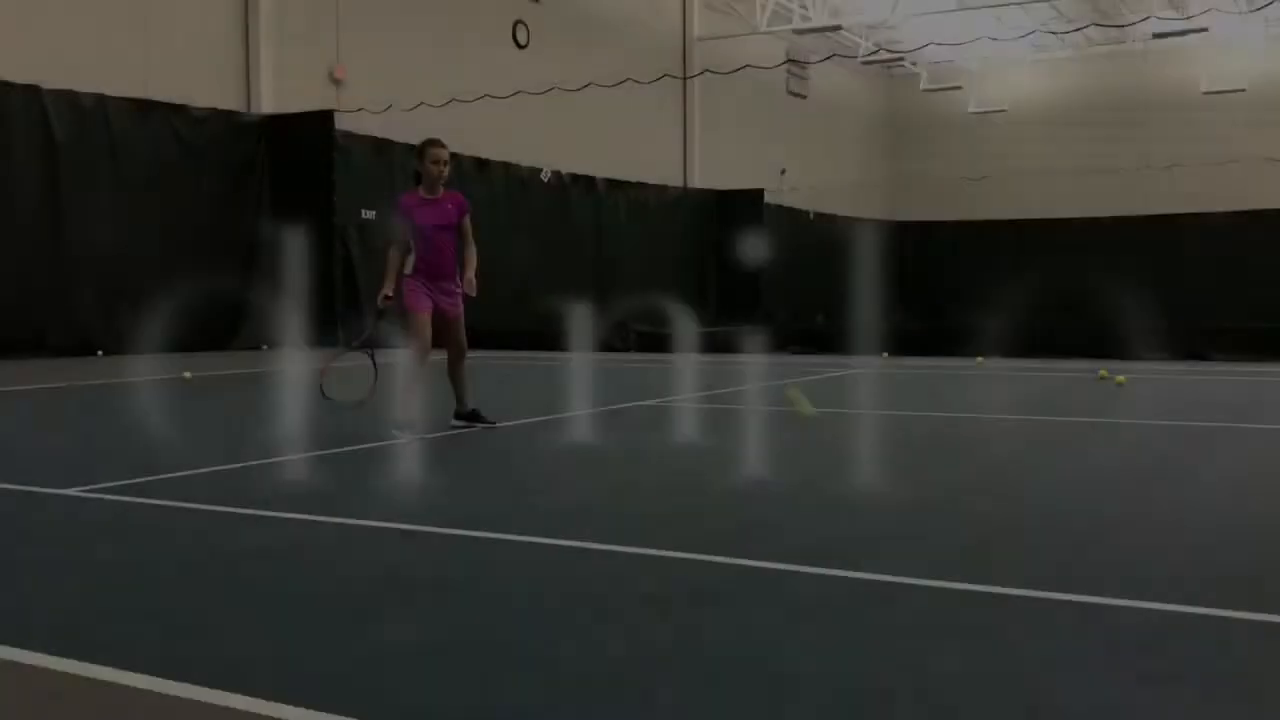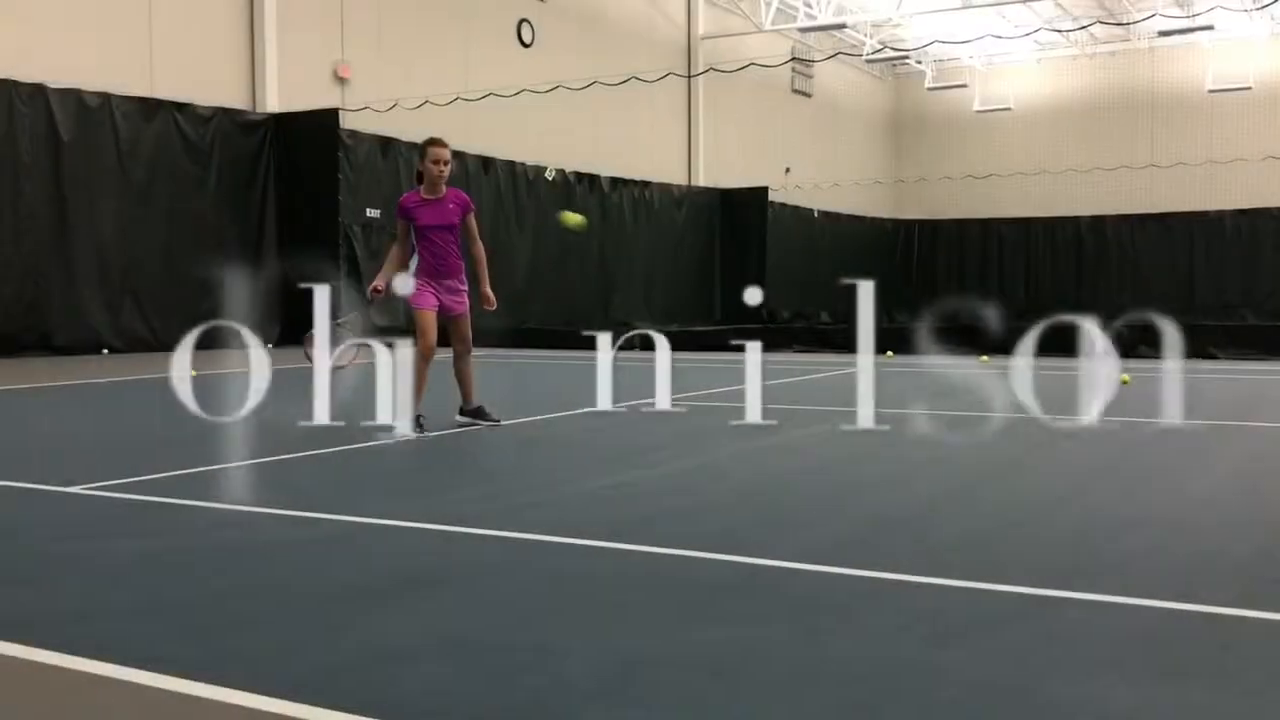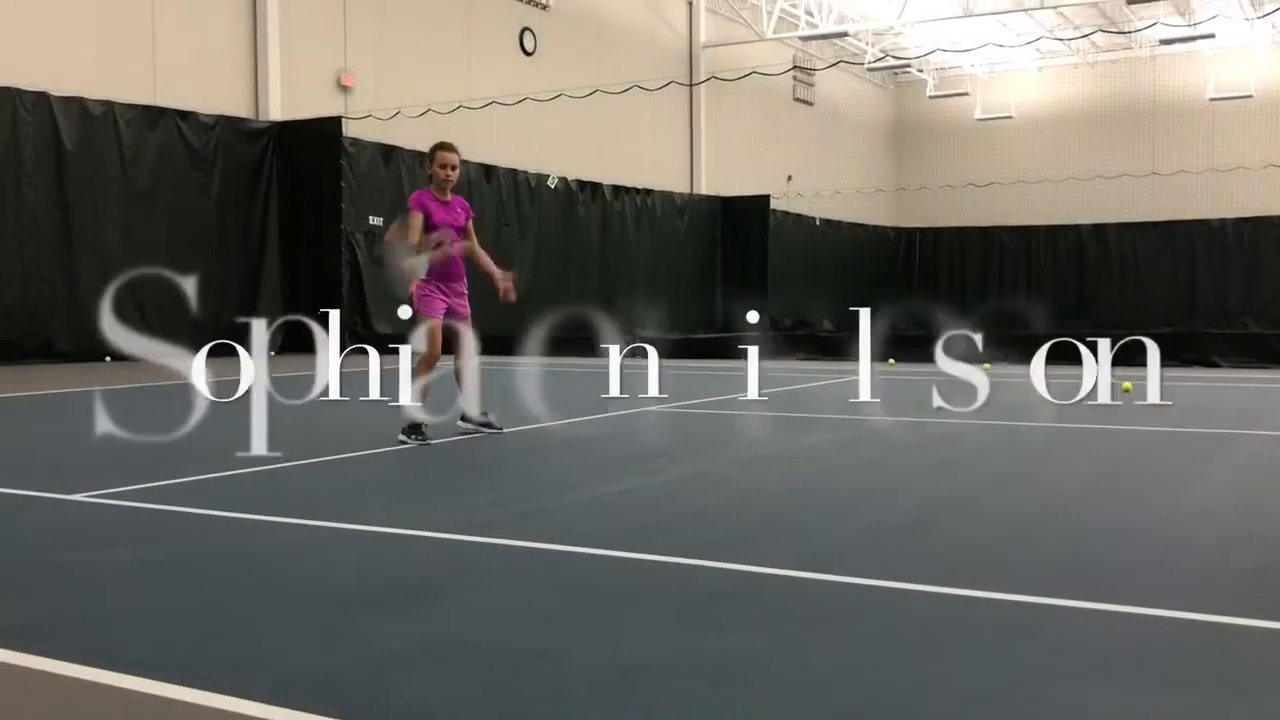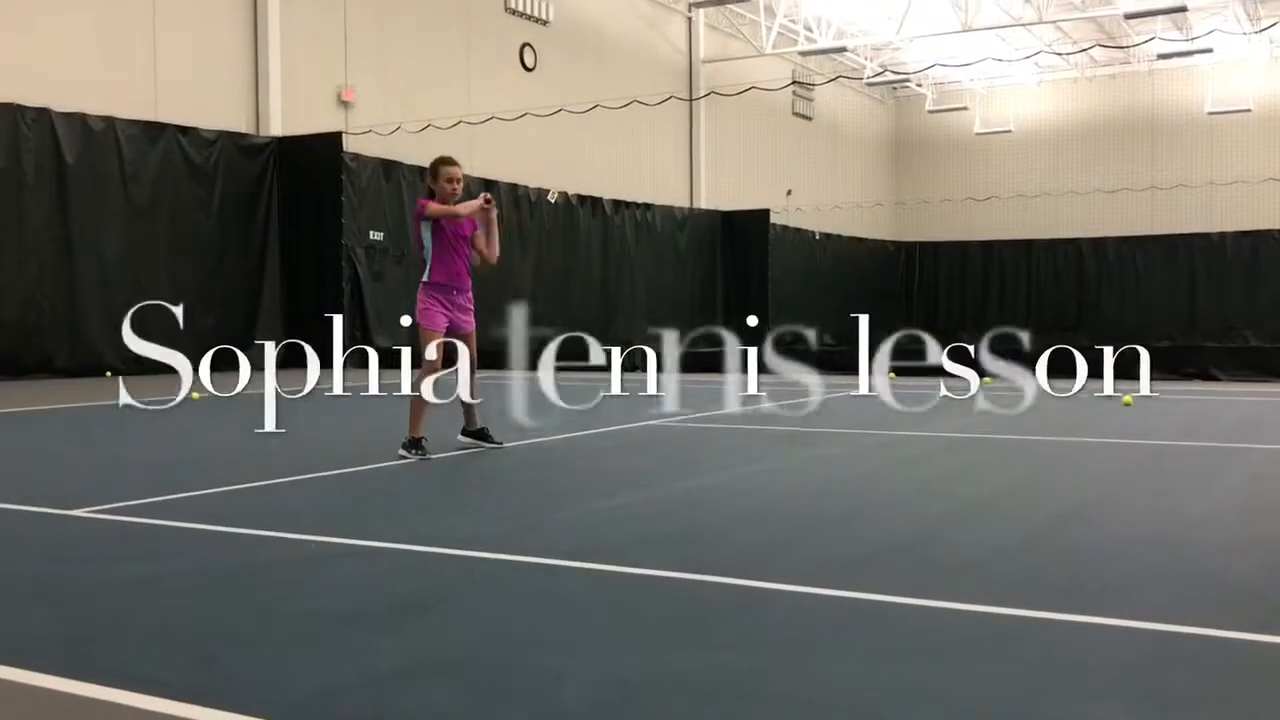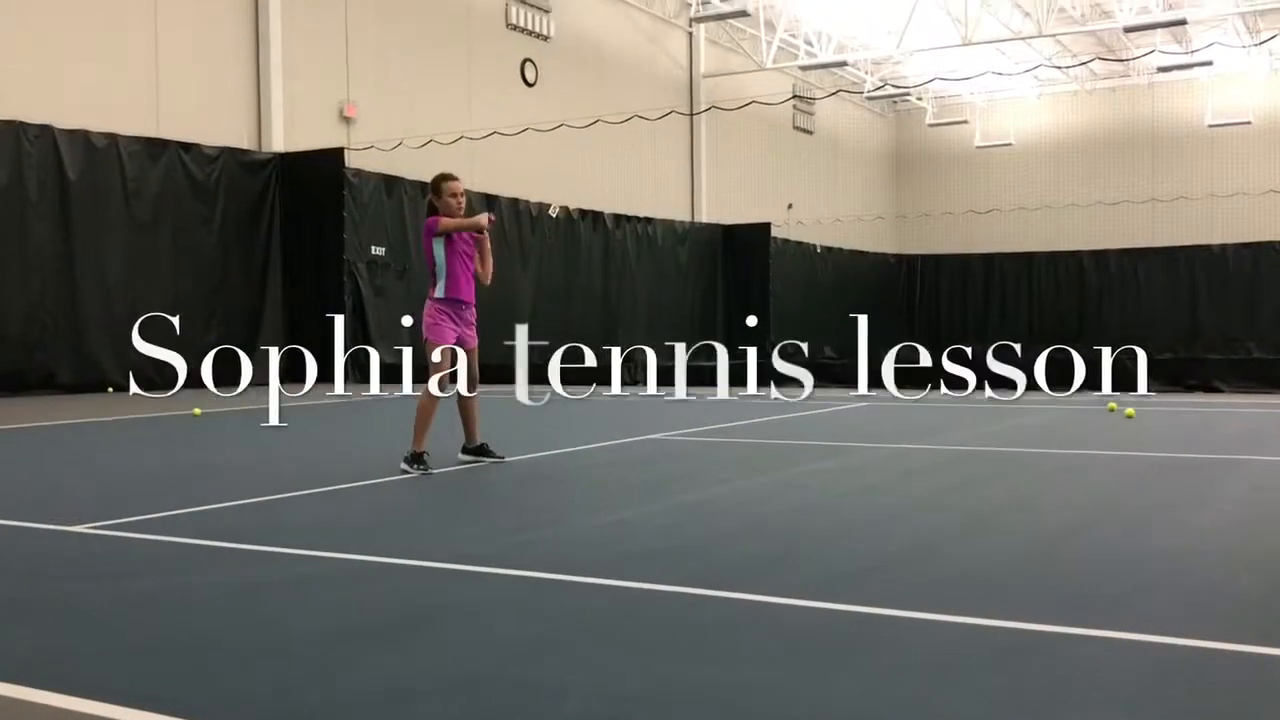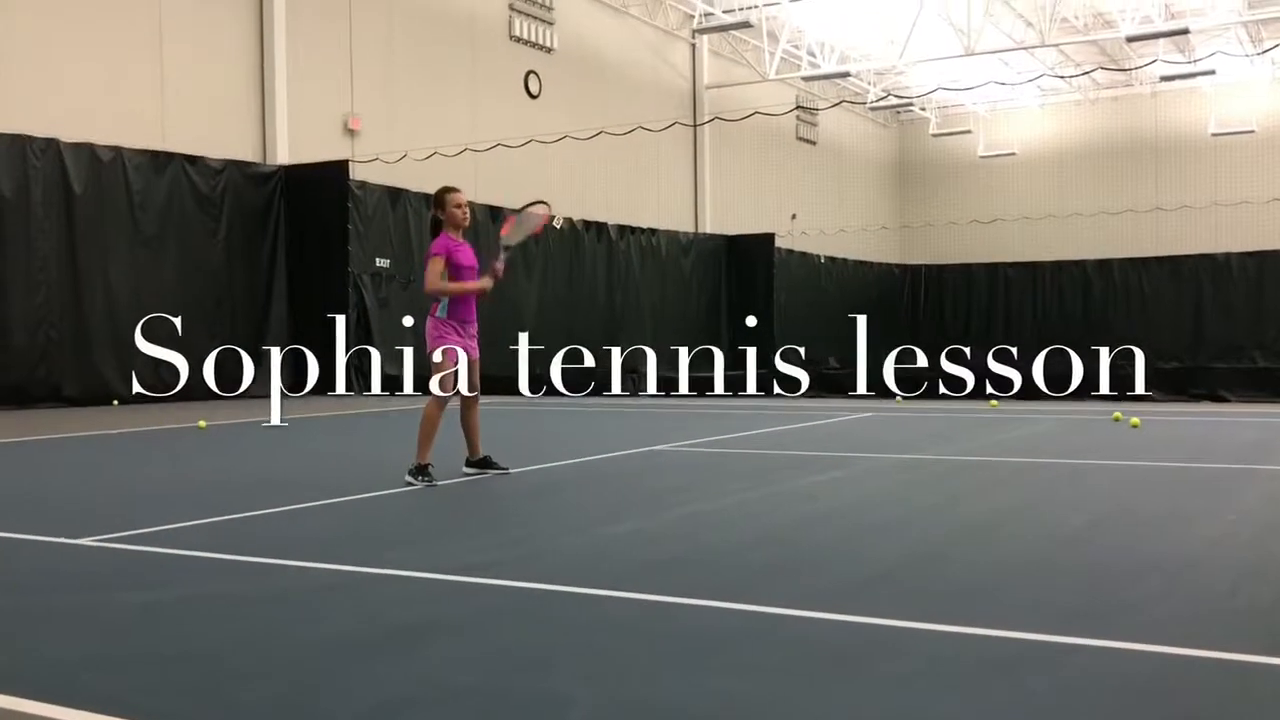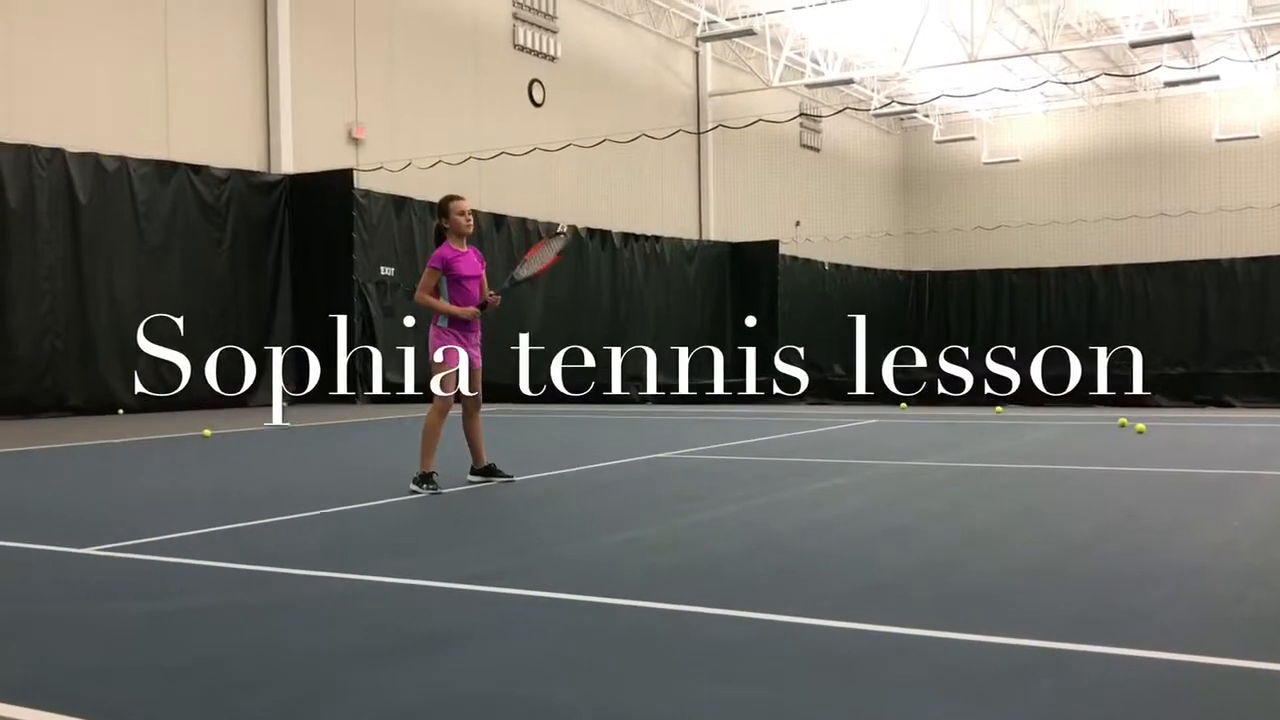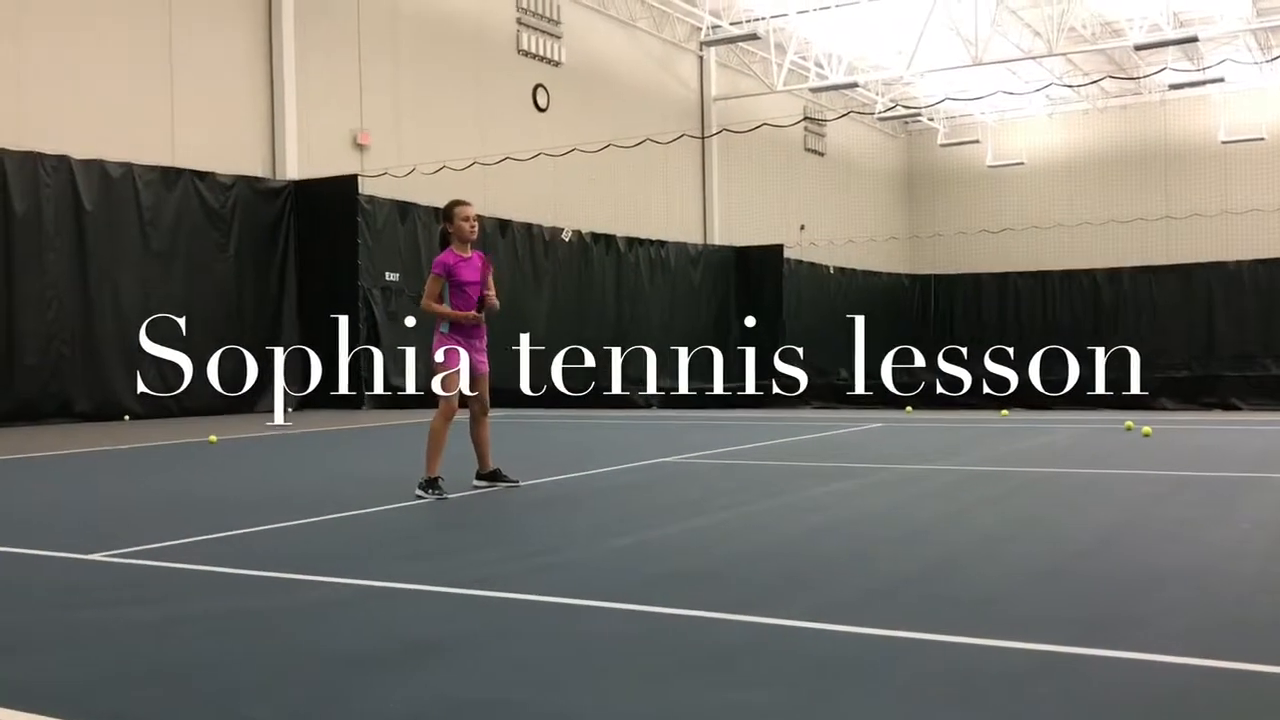
dt=0.3s
person 1, frame 1
left shoulder: (457, 202)
right shoulder: (407, 203)
left elbow: (468, 245)
right elbow: (398, 247)
left wrist: (470, 276)
right wrist: (389, 284)
left hip: (450, 284)
right hip: (418, 283)
left knee: (458, 349)
right knee: (421, 347)
left ankle: (463, 410)
person 1, frame 2
left shoulder: (460, 200)
right shoulder: (408, 203)
left elbow: (474, 243)
right elbow: (401, 246)
left wrist: (485, 285)
right wrist: (382, 279)
left hip: (455, 282)
right hip: (424, 282)
left knee: (464, 347)
right knee: (427, 346)
left ankle: (468, 407)
right ankle: (411, 415)
person 1, frame 3
left shoulder: (462, 205)
right shoulder: (419, 200)
left elbow: (475, 249)
right elbow: (412, 244)
left wrist: (497, 274)
right wrist: (434, 244)
left hip: (458, 286)
right hip: (430, 286)
left knee: (466, 351)
right knee: (431, 353)
left ankle: (471, 414)
right ankle: (413, 424)
person 1, frame 4
left shoulder: (470, 220)
right shoulder: (426, 208)
left elbow: (490, 258)
right elbow: (457, 211)
left wrist: (490, 218)
right wrist: (477, 202)
left hip: (463, 298)
right hip: (434, 297)
left knee: (469, 365)
right knee: (431, 366)
left ankle: (471, 428)
right ankle: (413, 439)
person 1, frame 5
left shoulder: (469, 236)
right shoulder: (434, 224)
left elbow: (484, 279)
right elbow: (479, 221)
left wrist: (484, 240)
right wrist: (484, 221)
left hip: (466, 313)
right hip: (441, 311)
left knee: (470, 382)
left ankle: (472, 445)
right ankle: (415, 453)
person 1, frame 6
left shoulder: (466, 247)
right shoulder: (441, 244)
right elbow: (432, 286)
left wrist: (490, 279)
right wrist: (474, 284)
left hip: (467, 327)
right hip: (444, 326)
left knee: (471, 394)
right knee: (442, 394)
left ankle: (475, 458)
right ankle: (419, 465)
person 1, frame 7
left shoulder: (476, 255)
right shoulder: (442, 255)
right elbow: (421, 296)
left wrist: (491, 300)
right wrist: (457, 311)
left hip: (471, 336)
right hip: (447, 335)
left knee: (473, 403)
right knee: (444, 402)
left ankle: (480, 466)
right ankle: (424, 474)
person 1, frame 8
left shoulder: (481, 260)
right shoulder: (444, 261)
left elbow: (492, 304)
right elbow: (427, 303)
left wrist: (491, 301)
right wrist: (460, 315)
left hip: (477, 341)
right hip: (451, 341)
left knee: (481, 408)
right knee: (448, 407)
left ankle: (486, 471)
right ankle: (429, 479)
